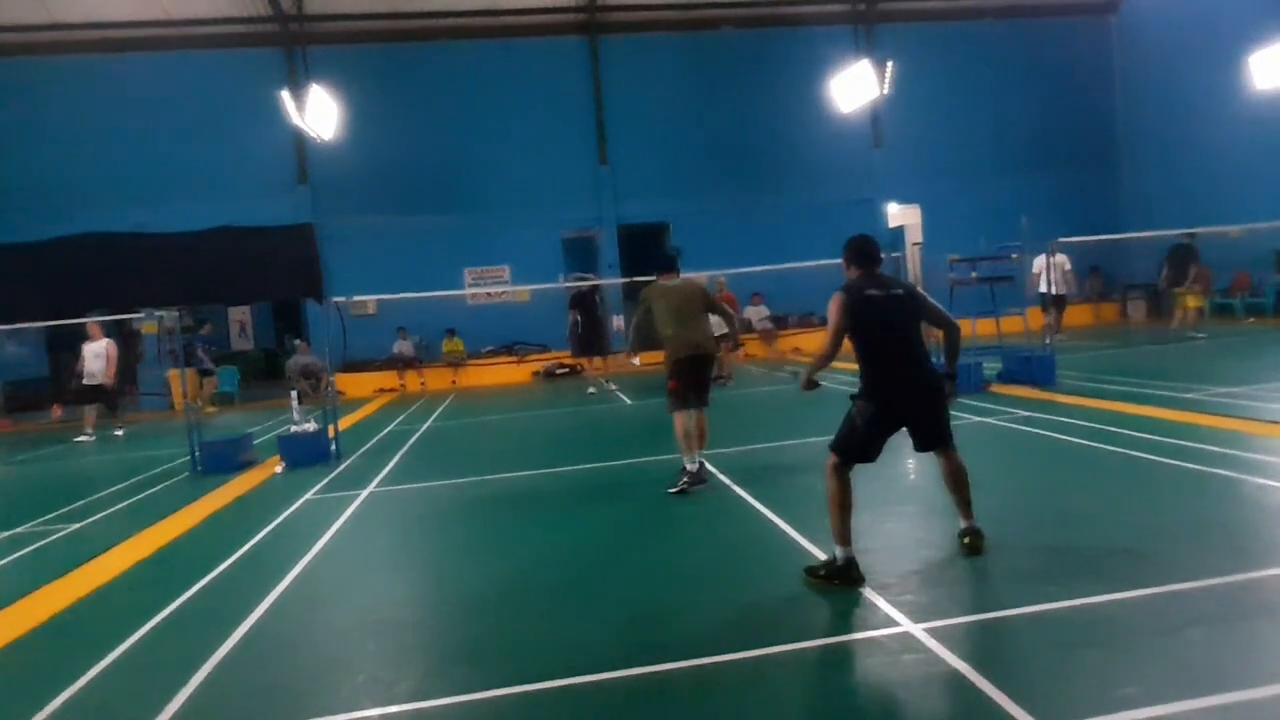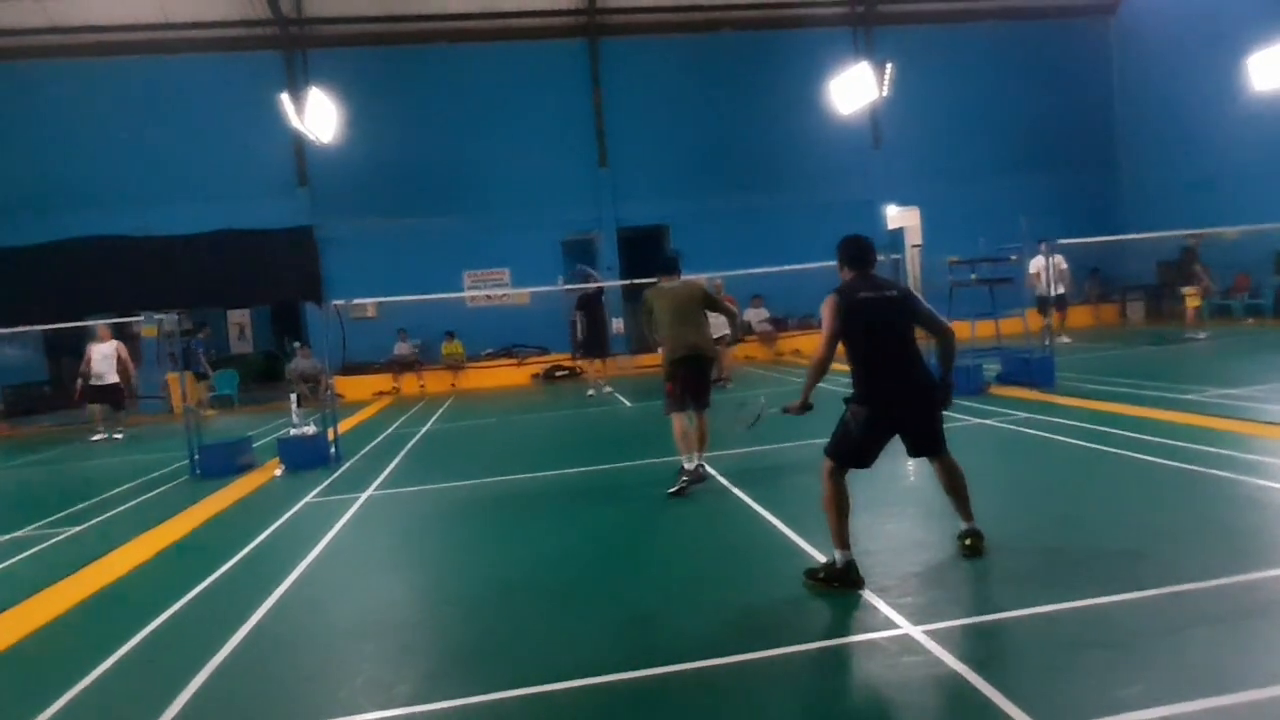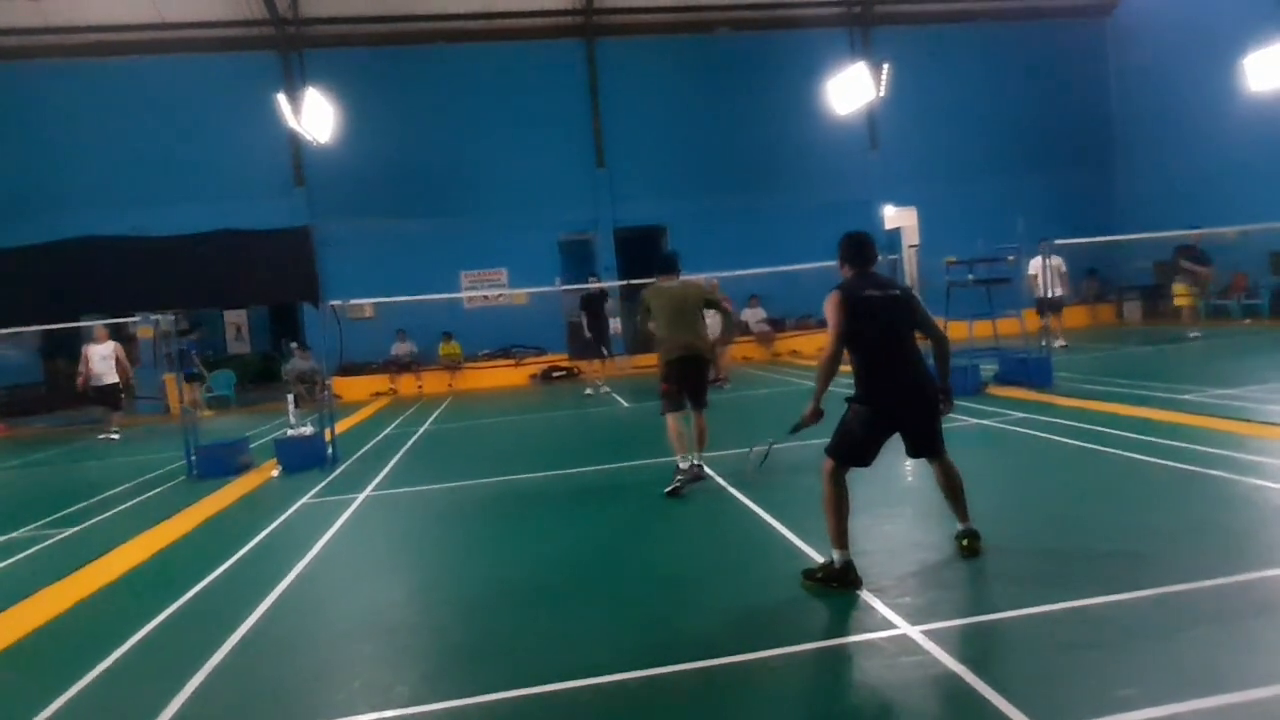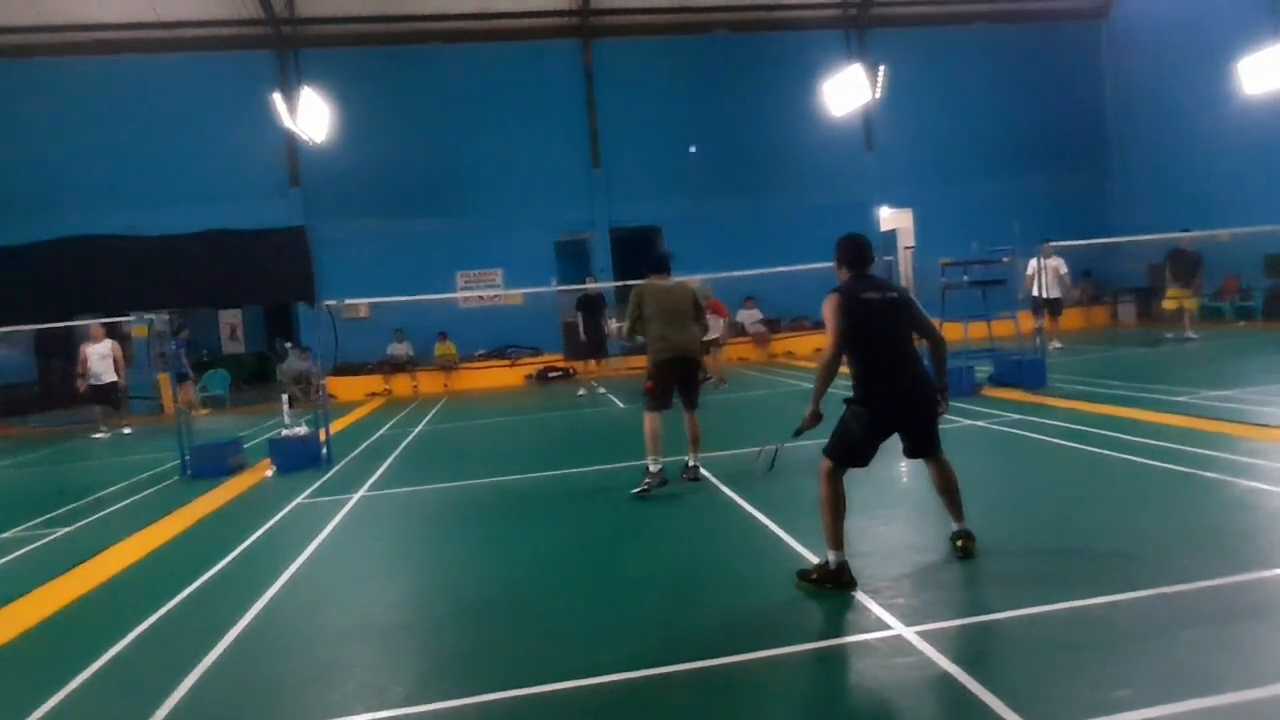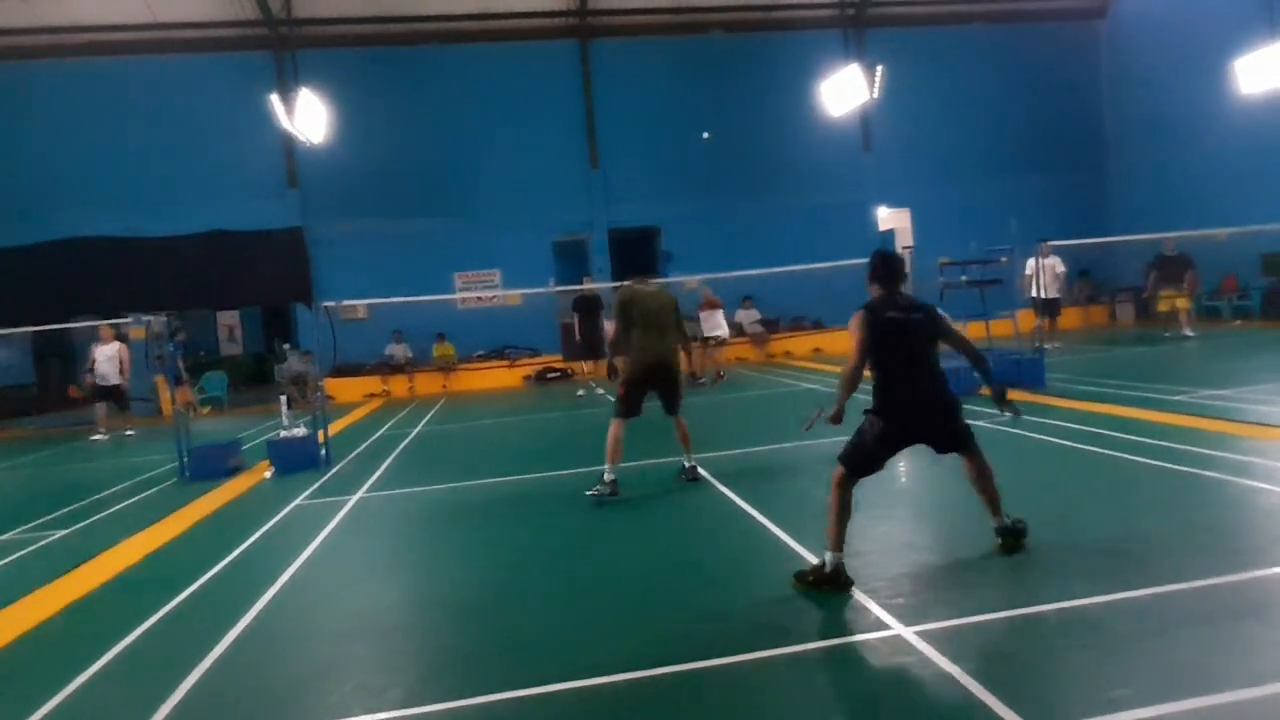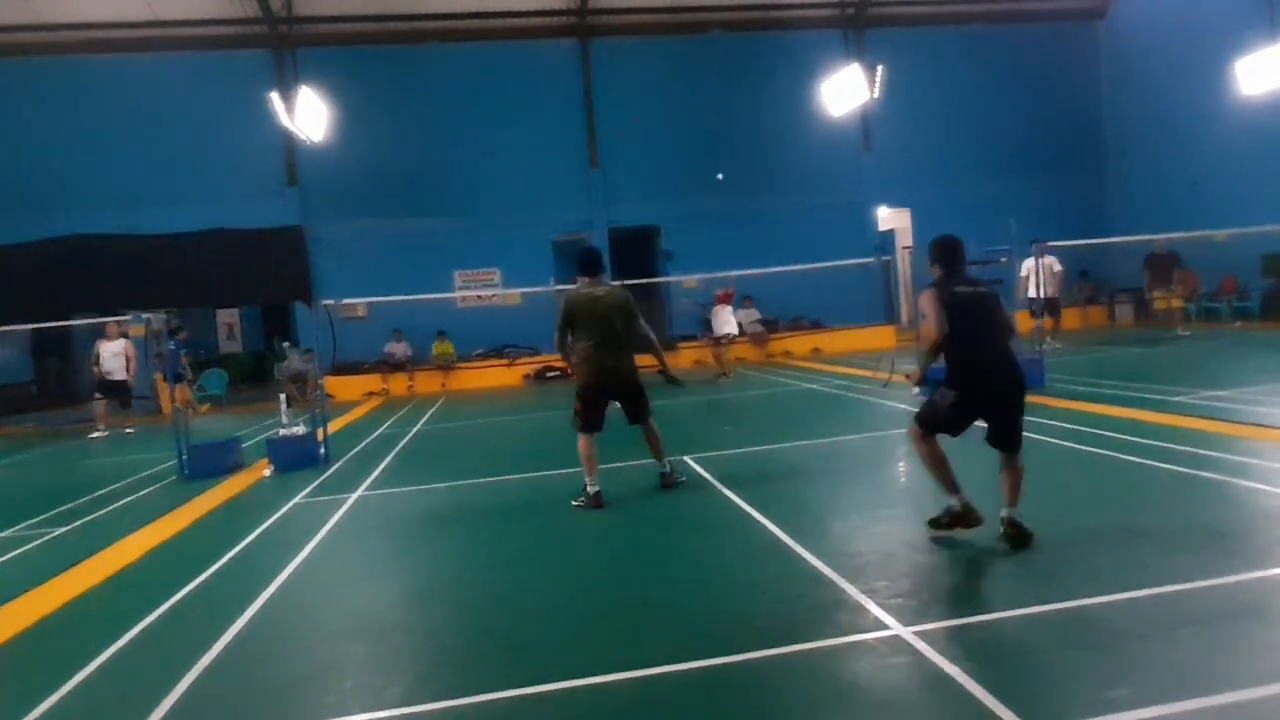
dt=0.3s
person 1, frame 1
left shoulder: (844, 297)
right shoulder: (907, 291)
left elbow: (831, 348)
right elbow: (951, 328)
left wrist: (809, 374)
right wrist: (949, 376)
left hip: (879, 395)
right hip: (925, 387)
left knee: (837, 467)
right knee: (946, 451)
left ankle: (843, 561)
right ankle: (970, 530)
person 1, frame 2
left shoulder: (837, 300)
right shoulder: (901, 292)
left elbow: (825, 356)
right elbow: (946, 334)
left wrist: (804, 397)
right wrist: (945, 382)
left hip: (874, 400)
right hip: (919, 392)
left knee: (833, 471)
right knee: (941, 457)
left ankle: (843, 565)
right ankle: (970, 532)
person 1, frame 3
left shoulder: (840, 297)
right shoulder: (901, 292)
left elbow: (834, 352)
right elbow: (939, 339)
left wrist: (815, 402)
right wrist: (943, 385)
left hip: (874, 398)
right hip: (919, 391)
left knee: (833, 470)
right knee: (938, 458)
left ankle: (841, 564)
right ankle: (967, 532)
person 1, frame 4
left shoulder: (838, 299)
right shoulder: (899, 294)
left elbow: (833, 355)
right elbow: (937, 341)
left wrist: (815, 405)
right wrist: (939, 386)
left hip: (874, 400)
right hip: (918, 393)
left knee: (830, 471)
right knee: (934, 458)
left ankle: (835, 566)
right ankle: (962, 533)
person 1, frame 5
left shoulder: (865, 317)
right shoulder: (928, 312)
left elbow: (855, 368)
right elbow: (972, 353)
left wrist: (839, 407)
right wrist: (997, 391)
left hip: (890, 412)
right hip: (938, 405)
left knee: (842, 479)
right knee: (972, 455)
left ankle: (832, 566)
right ankle: (1004, 527)
person 1, frame 6
left shoulder: (932, 293)
right shoulder: (986, 291)
left elbow: (937, 335)
right elbow: (1008, 332)
left wrist: (920, 370)
left hip: (966, 382)
right hip: (1008, 378)
left knee: (920, 433)
right knee: (1010, 452)
left ankle: (958, 506)
right ankle: (1011, 520)
person 2, frame 1
left shoulder: (650, 292)
right shoulder: (696, 287)
left elbow: (635, 325)
right elbow: (728, 314)
left wrist: (632, 348)
right wrist: (735, 338)
left hip: (679, 353)
right hip: (706, 349)
left knee: (680, 411)
right knee: (699, 408)
left ankle: (692, 469)
right ankle: (697, 462)
person 2, frame 2
left shoulder: (650, 295)
right shoulder: (696, 288)
left elbow: (650, 329)
right elbow: (731, 312)
left hip: (676, 354)
right hip: (704, 351)
left knee: (678, 412)
right knee: (699, 411)
left ankle: (690, 467)
right ankle: (698, 463)
person 2, frame 3
left shoulder: (648, 294)
right shoulder: (696, 288)
left elbow: (644, 325)
right elbow: (726, 310)
right wrist: (725, 334)
left hip: (672, 354)
right hip: (700, 352)
left knee: (672, 412)
right knee: (698, 410)
left ankle: (684, 467)
right ankle: (696, 463)
person 2, frame 4
left shoulder: (641, 291)
right shoulder: (687, 290)
left elbow: (628, 331)
right elbow: (704, 327)
left wrist: (639, 335)
left hip: (662, 355)
right hip: (690, 354)
left knee: (652, 412)
right knee: (690, 411)
left ankle: (655, 469)
right ankle: (693, 464)
person 2, frame 5
left shoulder: (625, 294)
right shoulder: (668, 297)
left elbow: (616, 335)
right elbow: (683, 336)
left wrist: (611, 358)
right wrist: (690, 363)
left hip: (638, 364)
right hip: (668, 362)
left knee: (619, 420)
right knee: (676, 415)
left ankle: (608, 480)
right ankle: (690, 465)
person 2, frame 6
left shoulder: (572, 299)
right shoulder: (621, 296)
left elbow: (561, 342)
right elbow: (644, 332)
left wrist: (571, 363)
right wrist: (664, 365)
left hip: (589, 375)
right hip: (624, 371)
left knee: (586, 433)
right knee: (645, 422)
left ankle: (592, 490)
right ankle: (666, 472)
